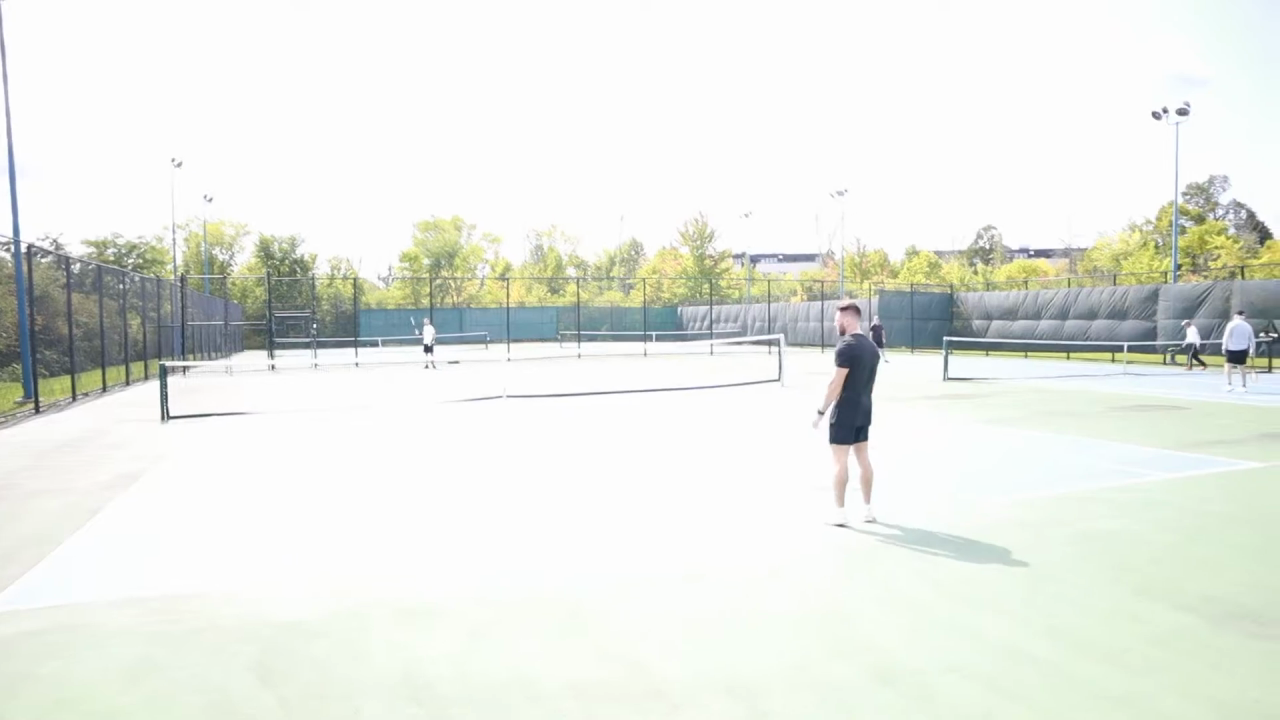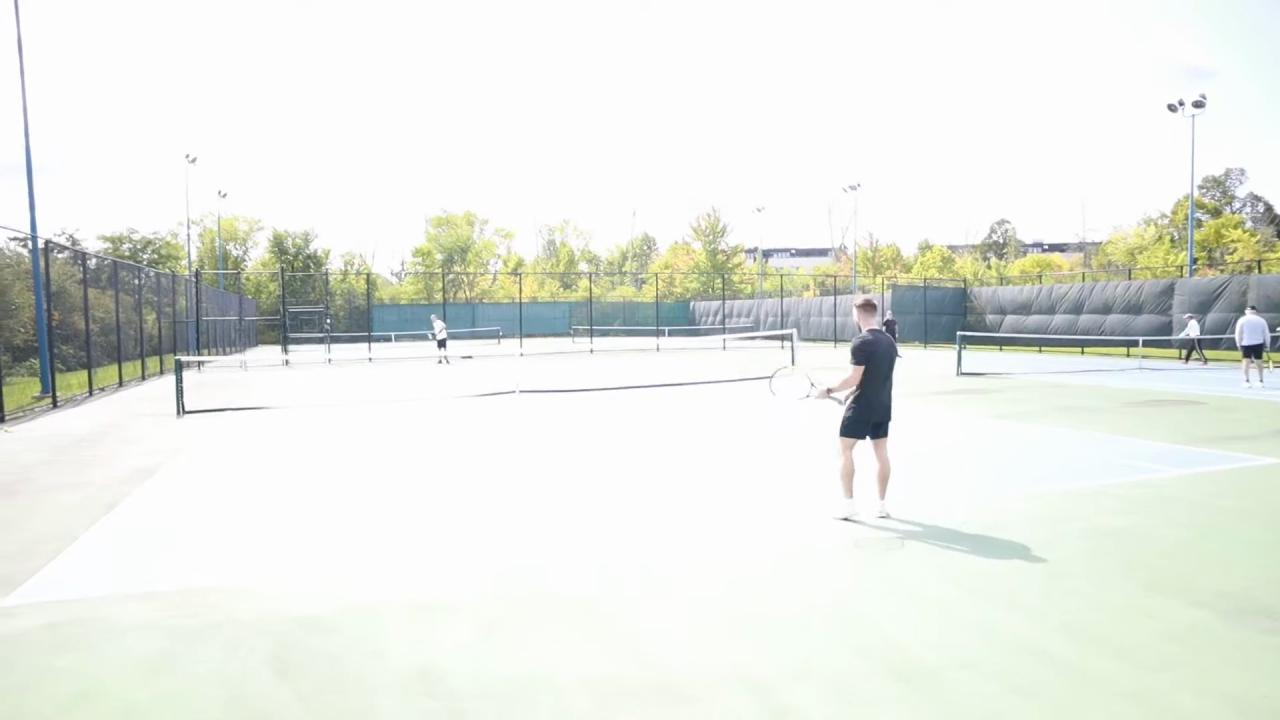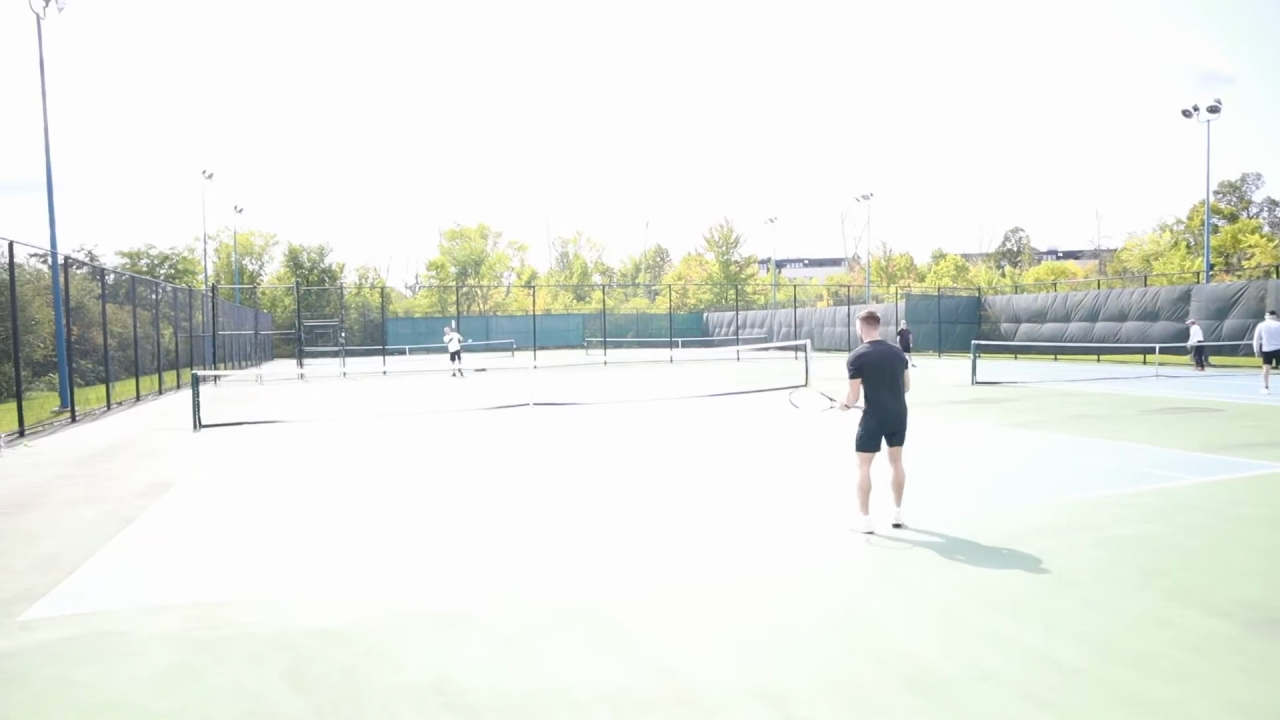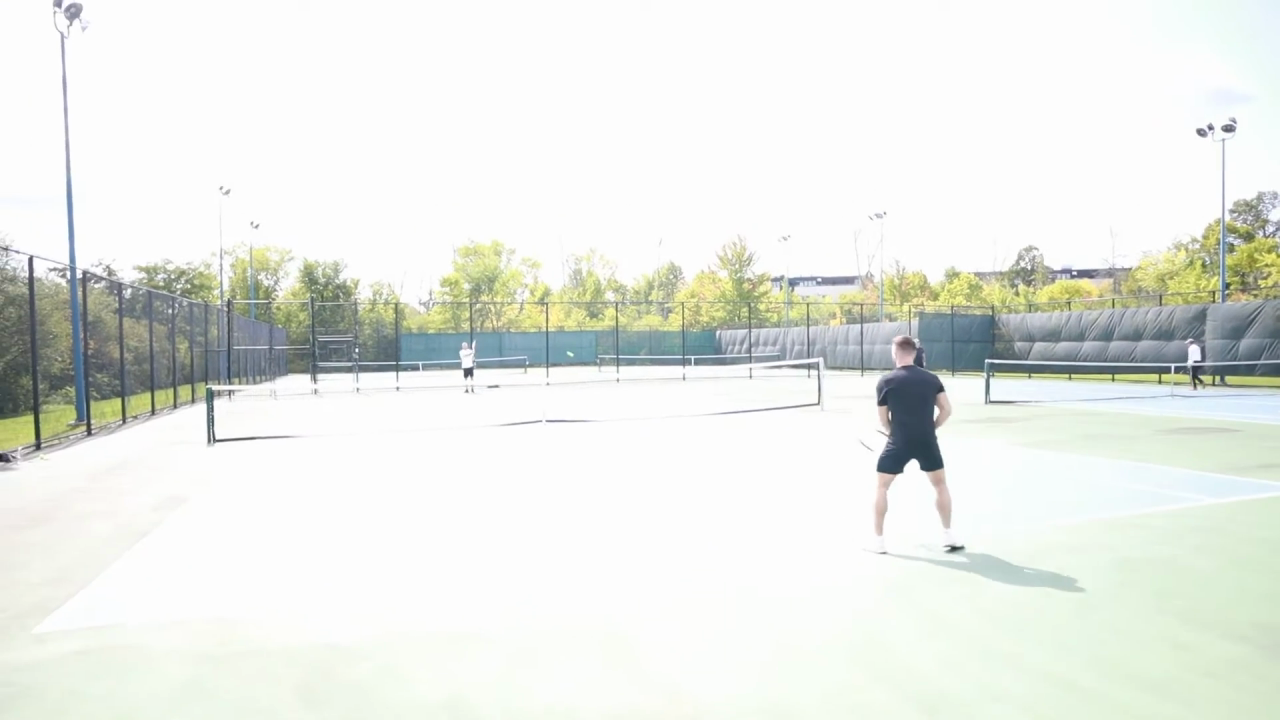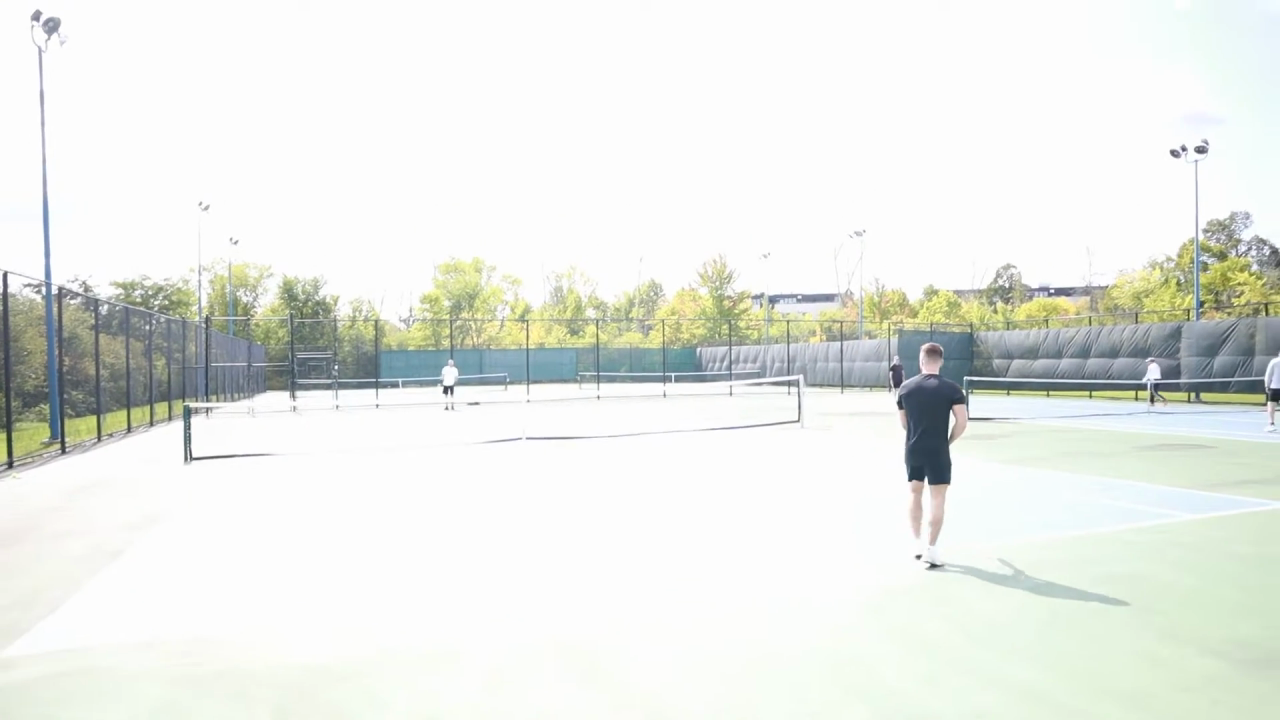
dt=0.4s
person 1, frame 1
left shoulder: (846, 346)
right shoulder: (872, 347)
left elbow: (836, 384)
left wrist: (821, 411)
left hip: (845, 411)
right hip: (864, 410)
left knee: (840, 461)
right knee: (863, 458)
left ankle: (840, 512)
right ankle: (867, 509)
person 1, frame 2
left shoulder: (861, 342)
right shoulder: (890, 342)
left elbow: (854, 379)
left wrist: (829, 390)
left hip: (862, 407)
right hip: (883, 406)
left knee: (846, 452)
right knee: (881, 454)
left ankle: (849, 504)
right ankle: (882, 505)
person 1, frame 3
left shoulder: (857, 356)
right shoulder: (898, 352)
left elbow: (854, 396)
right elbow: (906, 386)
left wrist: (846, 404)
left hip: (873, 418)
right hip: (898, 416)
left knee: (864, 466)
right knee: (896, 463)
left ankle: (865, 519)
right ankle: (897, 513)
person 1, frame 4
left shoulder: (886, 381)
right shoulder: (931, 379)
left elbow: (884, 420)
right elbow: (945, 410)
left hip: (898, 442)
right hip: (927, 441)
left knee: (881, 488)
right knee: (940, 486)
left ankle: (878, 539)
right ankle: (949, 536)
person 1, frame 5
left shoulder: (906, 387)
right shoulder: (952, 388)
left elbow: (903, 422)
right elbow: (962, 422)
right wrist: (948, 441)
left hip: (912, 451)
right hip: (937, 452)
left knee: (915, 496)
right knee: (937, 500)
left ankle: (918, 544)
right ankle: (931, 550)
